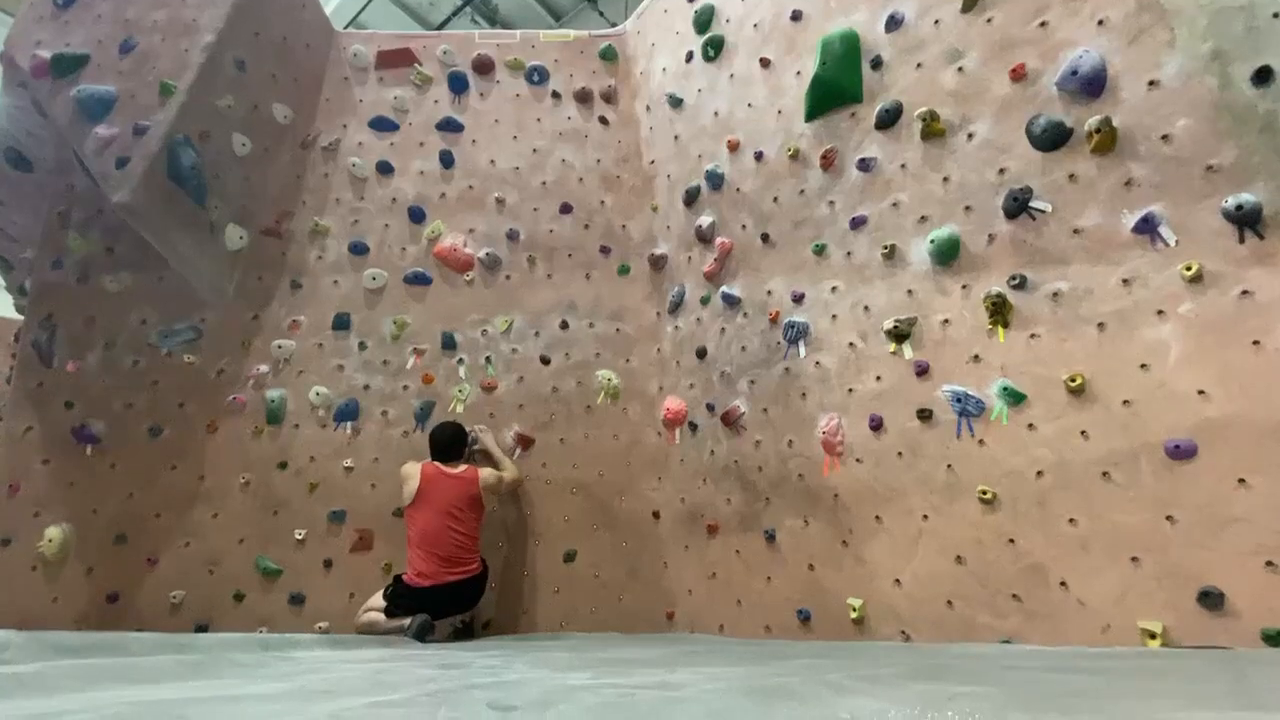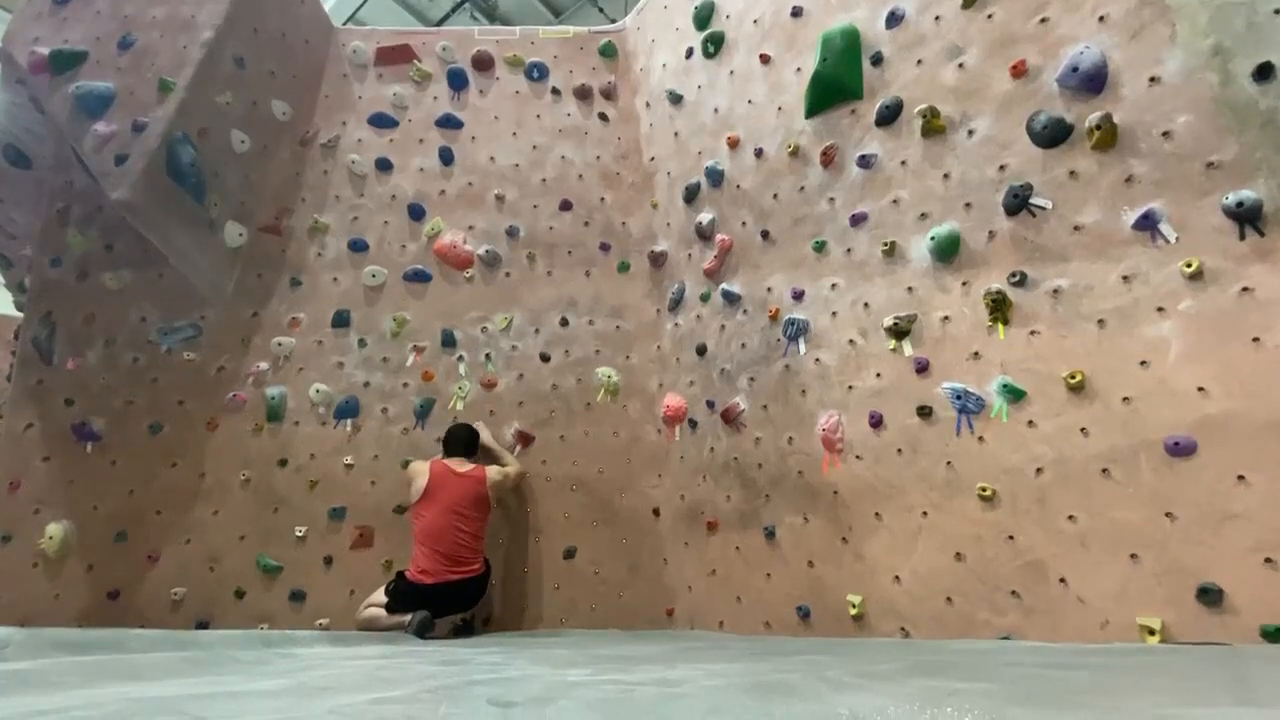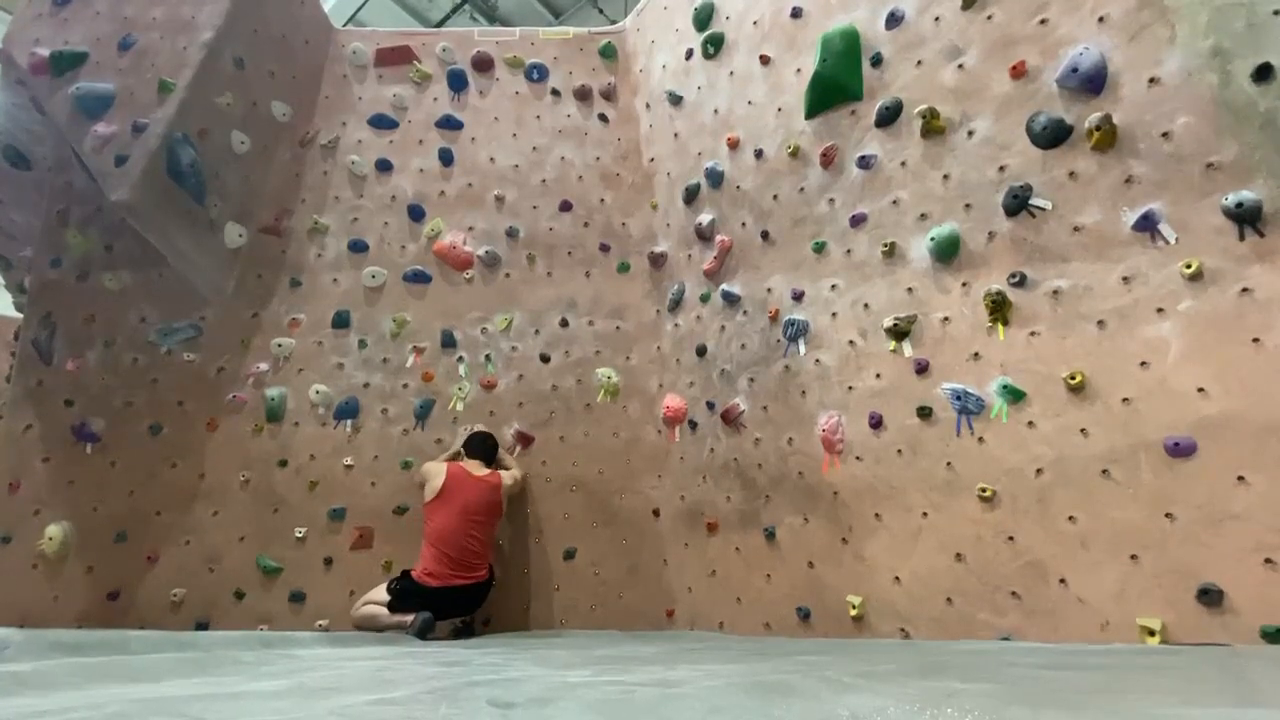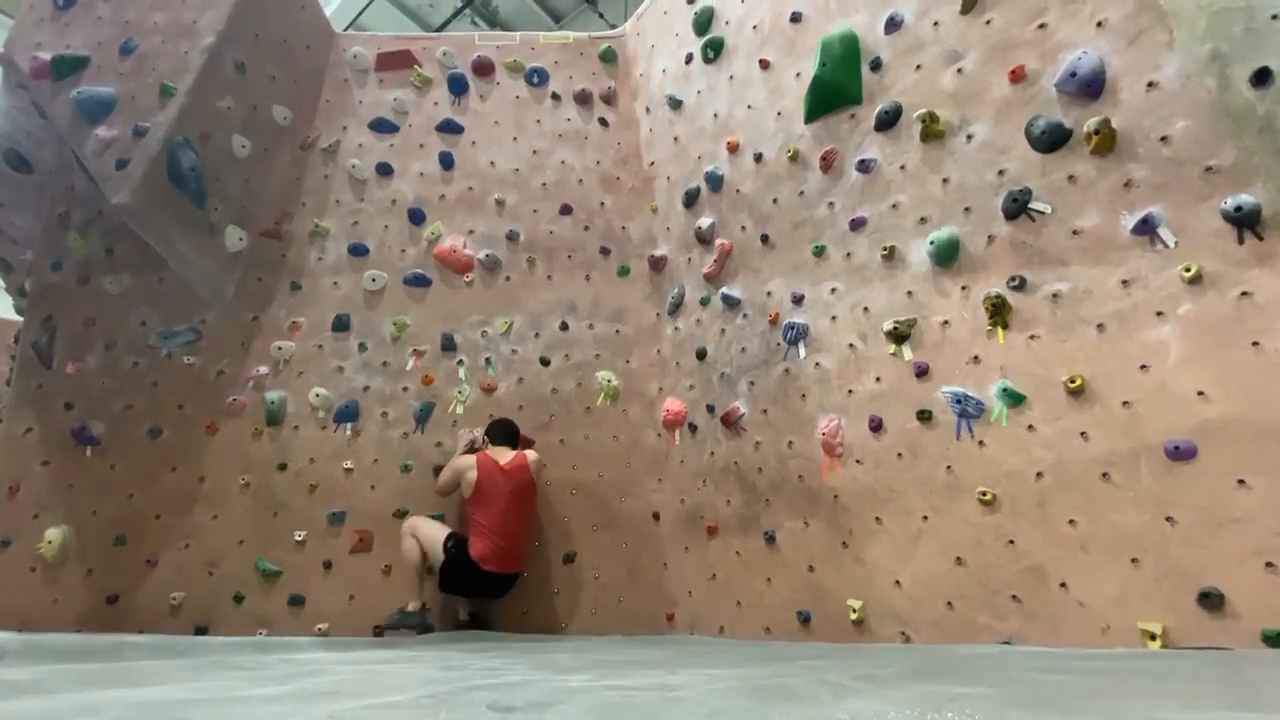
dt=1s
person 1, frame 1
left shoulder: (411, 473)
right shoulder: (482, 478)
right elbow: (514, 477)
left wrist: (446, 448)
right wrist: (491, 445)
left hip: (423, 590)
right hip: (470, 588)
left knee: (363, 620)
left ankle: (411, 623)
right ankle: (461, 621)
person 1, frame 2
left shoulder: (419, 471)
right shoulder: (488, 477)
right elbow: (516, 469)
left wrist: (452, 448)
right wrist: (488, 441)
left hip: (424, 587)
right hip: (471, 588)
left knee: (364, 616)
left ankle: (410, 619)
person 1, frame 3
left shoulder: (435, 471)
right shoulder: (502, 482)
right elbow: (516, 471)
left wrist: (456, 448)
right wrist: (490, 445)
left hip: (429, 589)
right hip: (475, 593)
left knee: (359, 613)
left ankle: (411, 619)
right ankle: (464, 621)
person 1, frame 4
left shoulder: (468, 463)
right shoulder: (532, 460)
left elbow: (441, 488)
left hip: (474, 569)
right hip: (506, 580)
left knee: (413, 525)
left ankle: (414, 608)
right ankle: (475, 616)
